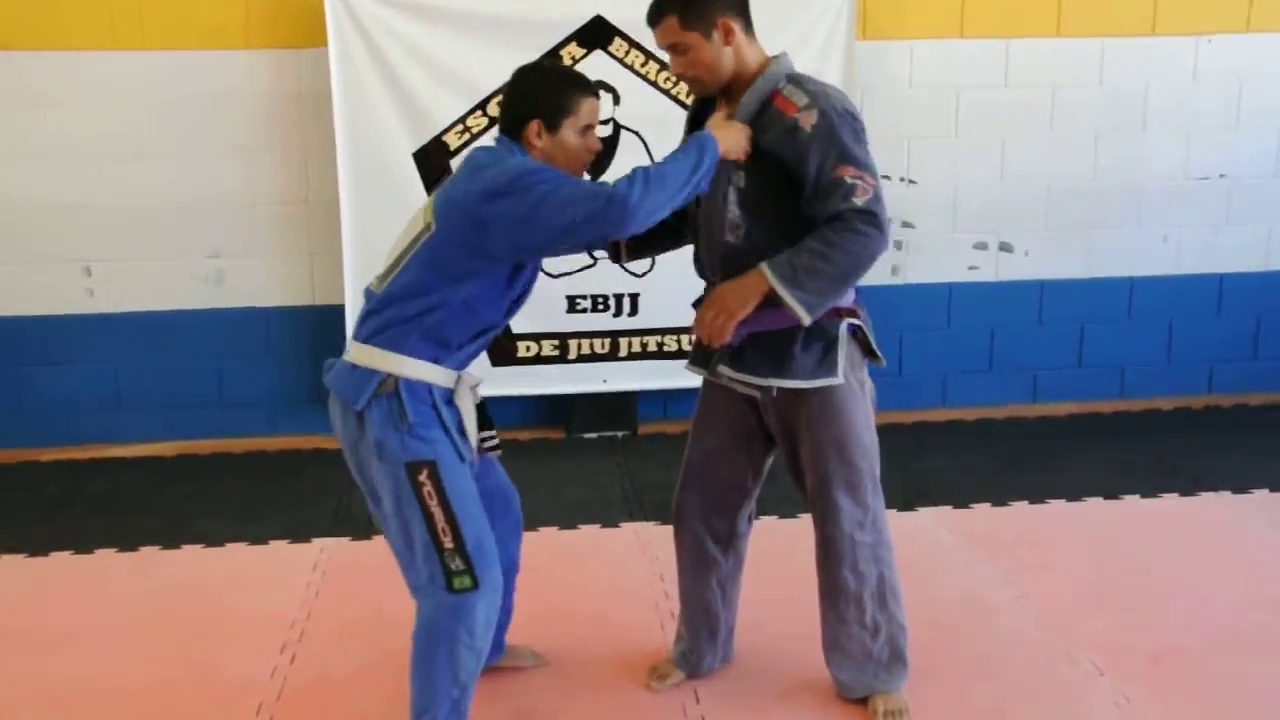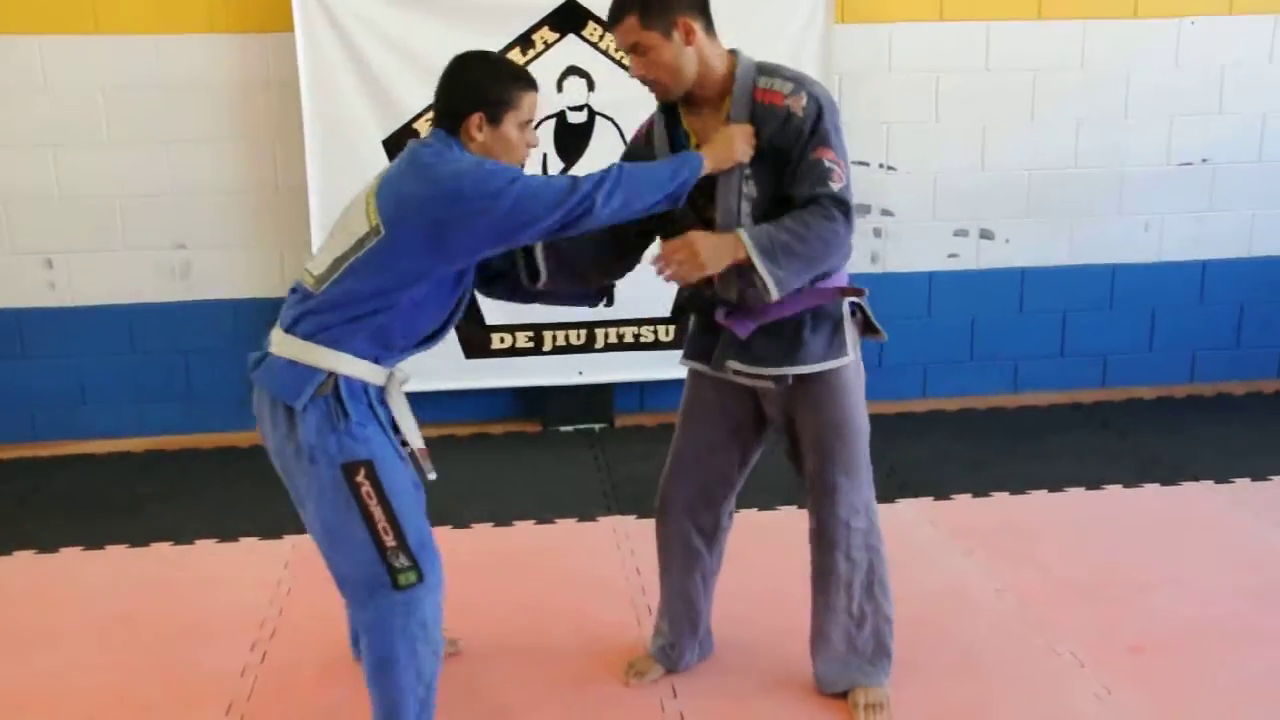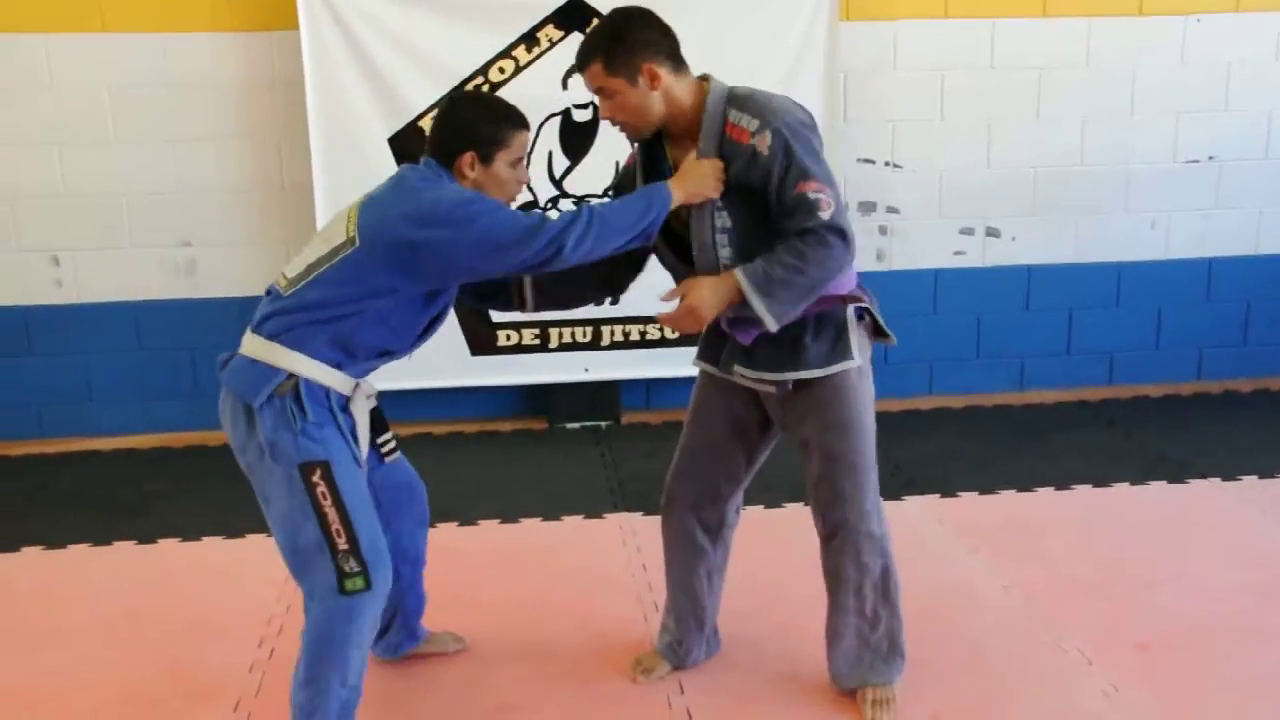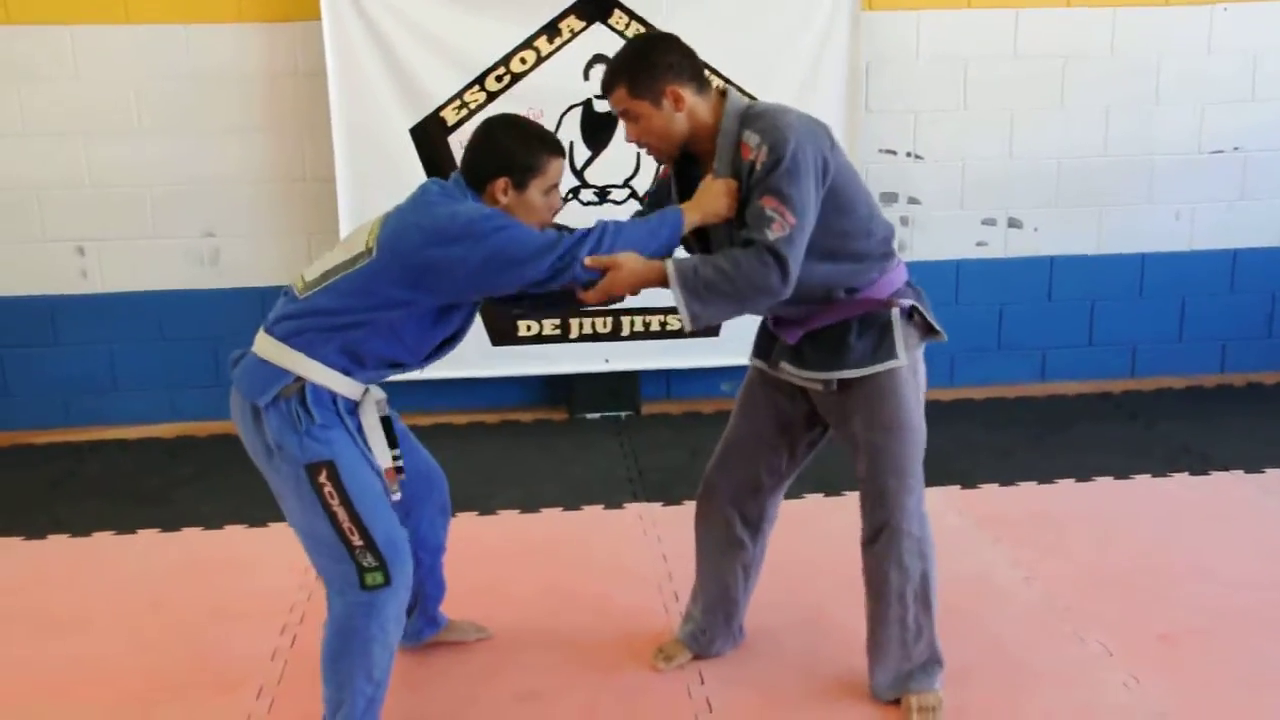
dt=0.4s
person 1, frame 1
left shoulder: (810, 115)
right shoulder: (711, 114)
left elbow: (858, 232)
right elbow: (687, 216)
left wrist: (755, 287)
left hip: (817, 351)
right hip: (736, 353)
left knee: (849, 519)
right knee: (704, 508)
right ankle: (701, 648)
person 1, frame 2
left shoulder: (793, 102)
right shoulder: (656, 137)
left elbow: (831, 218)
right elbow: (609, 248)
left wrist: (734, 248)
right wrist: (521, 251)
left hip: (812, 336)
right hip: (724, 344)
left knee: (842, 509)
right knee: (687, 502)
right ankle: (679, 643)
person 1, frame 3
left shoulder: (770, 129)
right shoulder: (651, 155)
left elbow: (828, 241)
right elbow: (613, 260)
left wrist: (733, 289)
right wrist: (518, 282)
left hip: (819, 343)
right hip: (737, 351)
left knee: (850, 511)
right knee: (695, 498)
right ankle: (687, 639)
person 1, frame 4
left shoulder: (780, 141)
right shoulder: (685, 166)
left elbow: (767, 269)
left wrist: (654, 274)
left hip: (870, 342)
right hip: (788, 345)
left knee: (894, 512)
right knee: (731, 490)
right ankle: (710, 628)
person 2, frame 1
left shoulder: (499, 178)
right shoulder: (507, 185)
left elbow: (590, 223)
right elbow: (620, 210)
right wrist: (709, 145)
left hip: (414, 391)
right hip: (394, 399)
left knee: (495, 512)
right knee: (465, 579)
left ankle: (485, 647)
person 2, frame 2
left shoulder: (431, 174)
right shoulder: (458, 185)
left elbow: (496, 268)
right elbow: (583, 202)
right wrist: (705, 160)
left hip: (333, 384)
right hip: (320, 398)
left knee: (401, 506)
right knee: (407, 577)
left ankle: (386, 645)
person 2, frame 3
left shoulder: (428, 201)
right shoulder: (438, 212)
left elbow: (497, 286)
right elbow: (557, 240)
right wrist: (673, 193)
left hip: (318, 390)
right hip: (284, 398)
left knee: (400, 504)
right knee: (355, 574)
left ankle: (396, 634)
person 2, frame 4
left shoulder: (451, 211)
right shoulder: (454, 229)
left elbow: (538, 269)
right elbow: (570, 258)
right wrist: (689, 214)
left hip: (328, 390)
right hip: (292, 398)
left knee: (420, 491)
right knee: (377, 567)
left ankle: (418, 622)
